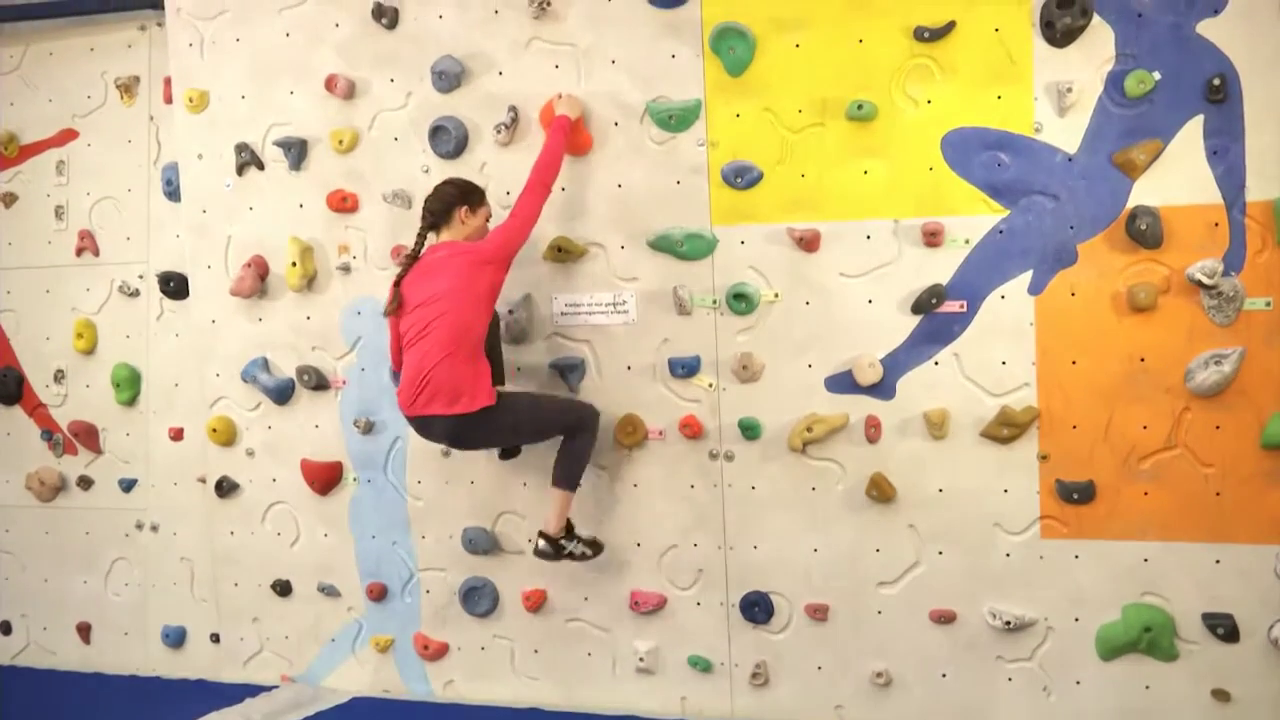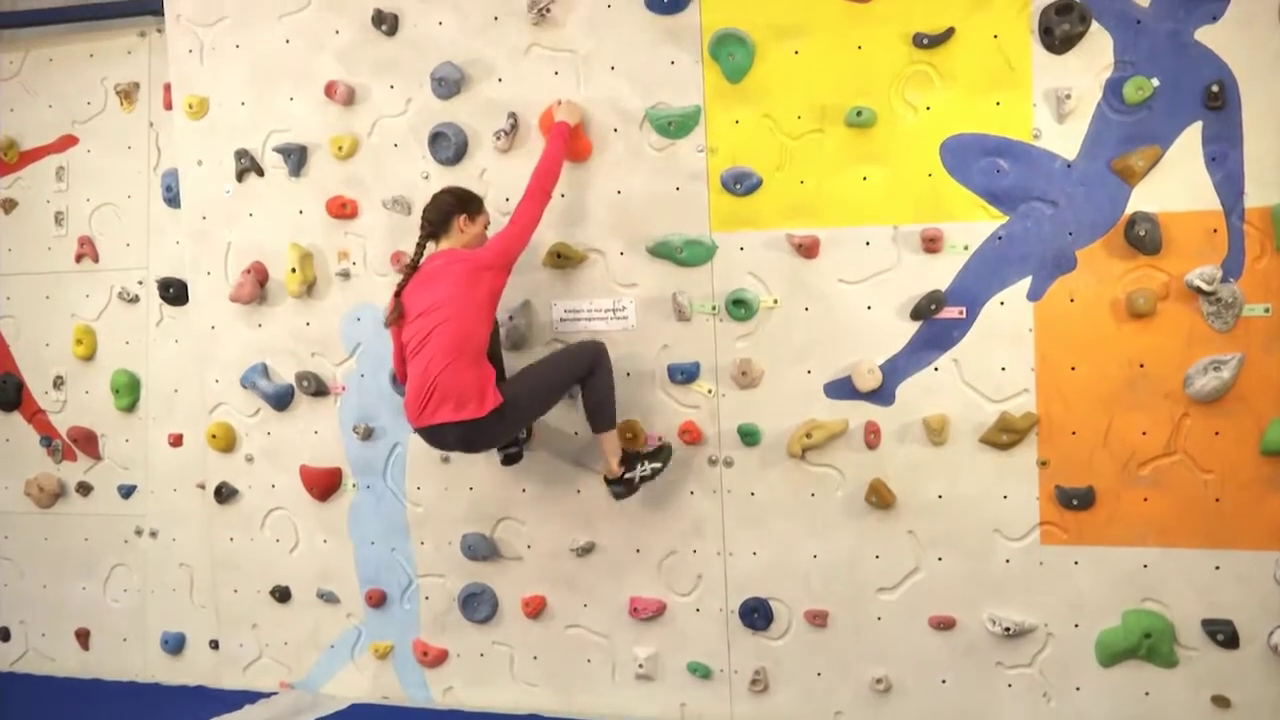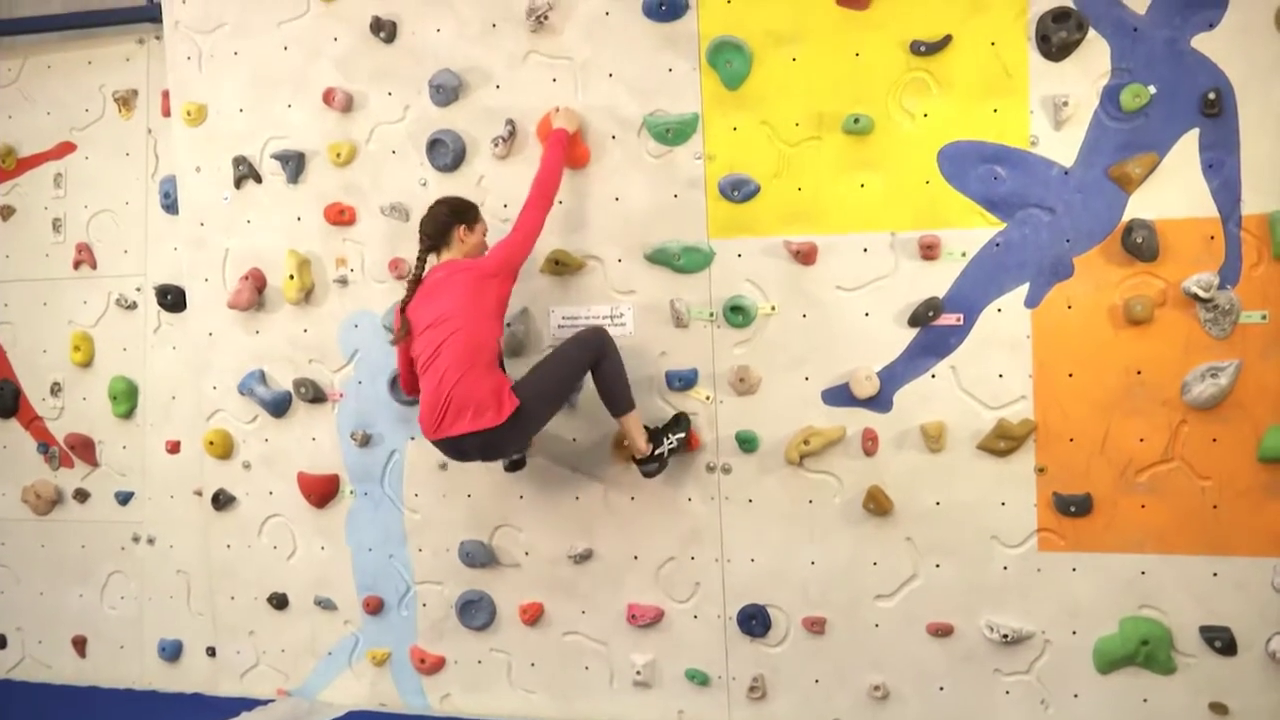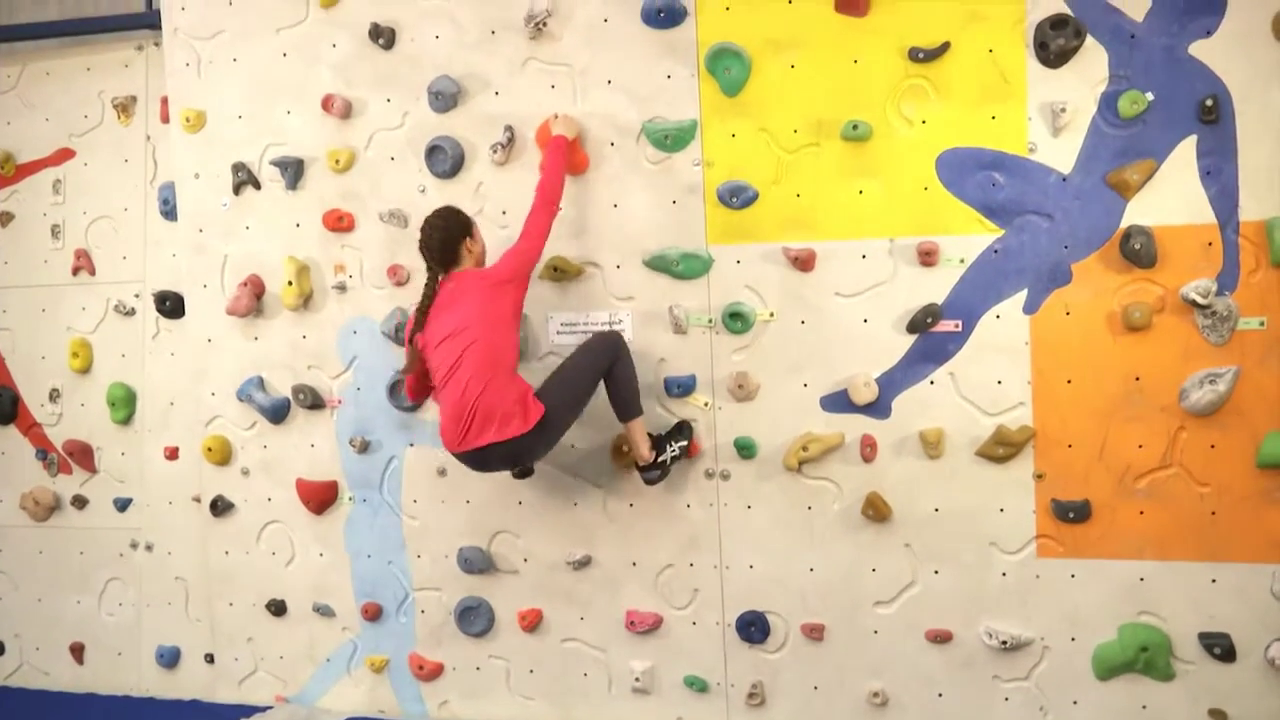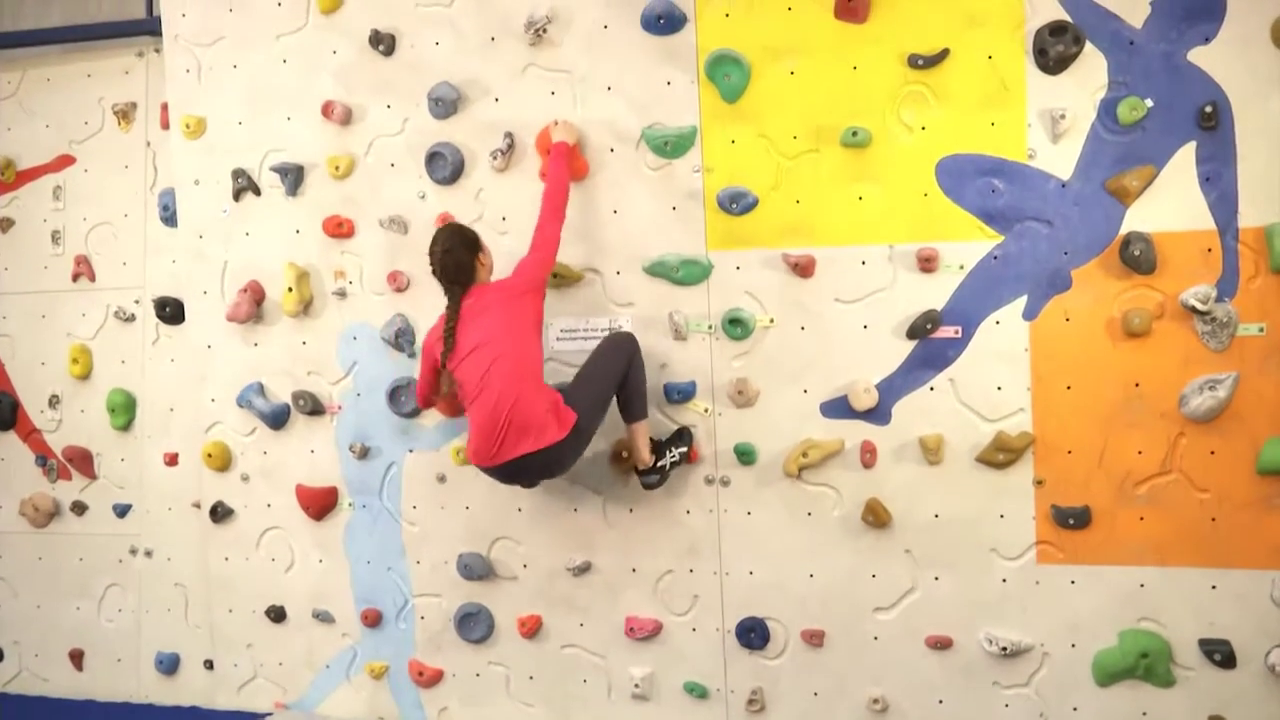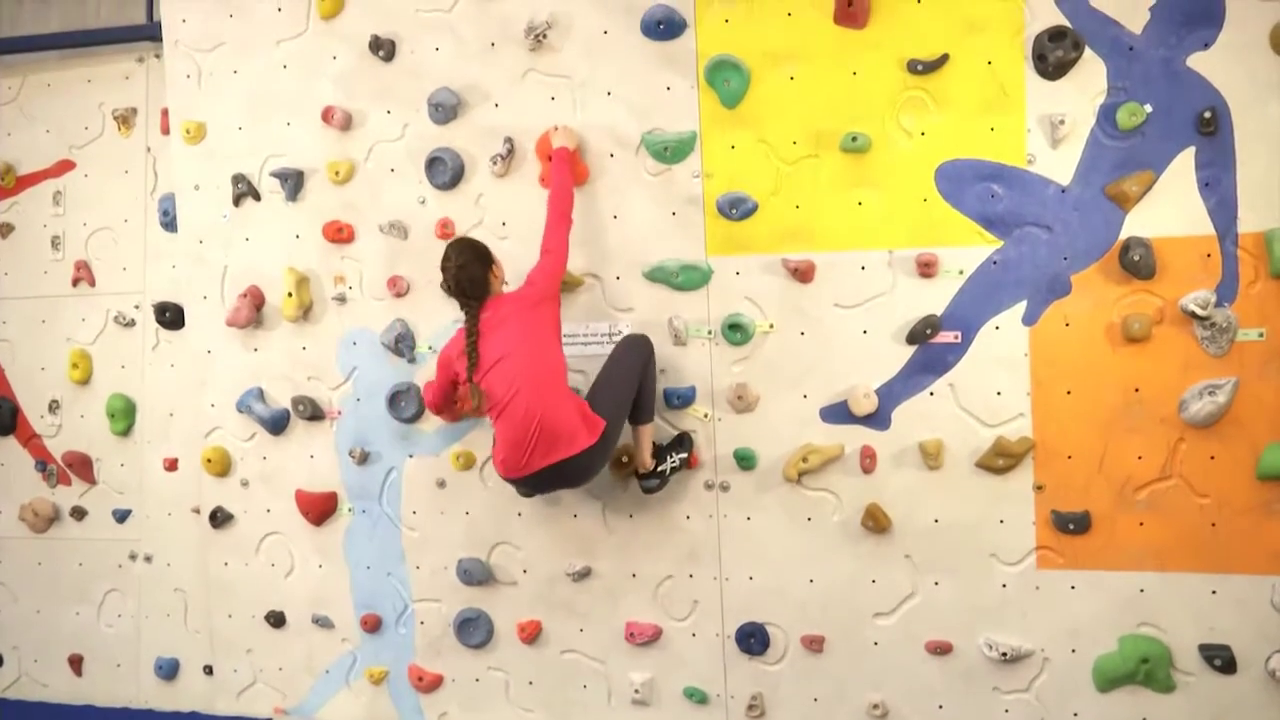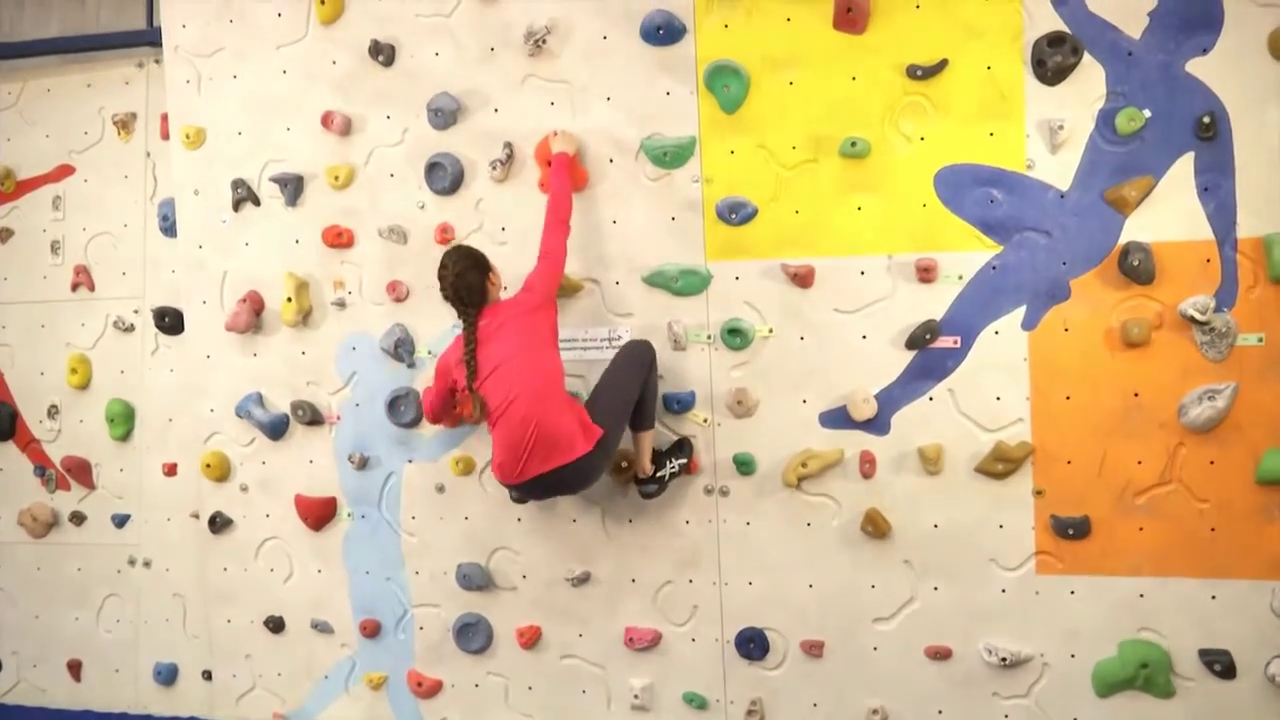
dt=0.2s
person 1, frame 1
left shoulder: (408, 277)
right shoulder: (486, 254)
right elbow: (534, 197)
right wrist: (564, 121)
left hip: (419, 419)
right hip: (462, 418)
right knee: (583, 419)
left ankle: (505, 433)
right ankle: (554, 532)
person 1, frame 2
left shoulder: (406, 288)
right shoulder: (485, 263)
left elbow: (401, 372)
right elbow: (535, 199)
right wrist: (562, 127)
left hip: (429, 431)
right hip: (474, 422)
right knee: (592, 354)
left ankle: (508, 439)
right ankle: (618, 469)
person 1, frame 3
left shoulder: (411, 302)
right shoulder: (489, 271)
left elbow: (408, 386)
right elbow: (538, 205)
right wrist: (560, 133)
left hip: (447, 442)
right hip: (494, 431)
right knee: (596, 340)
left ankle: (510, 451)
right ankle: (644, 449)
person 1, frame 4
left shoulder: (420, 320)
right shoulder: (499, 280)
left elbow: (416, 390)
right elbow: (543, 211)
right wrist: (560, 140)
left hip: (469, 455)
right hip: (522, 439)
right knee: (609, 344)
left ankle: (517, 458)
right ankle: (646, 455)
person 1, frame 5
left shoulder: (437, 338)
right shoulder: (518, 289)
left elbow: (426, 397)
right elbow: (552, 217)
right wrist: (560, 147)
left hip: (497, 468)
right hip: (556, 448)
right knee: (622, 344)
left ankle: (524, 467)
right ankle: (647, 460)
person 1, frame 6
left shoulder: (454, 351)
right shoulder: (534, 298)
left elbow: (437, 404)
right elbow: (558, 224)
left wrist: (432, 390)
right wrist: (561, 152)
left hip: (523, 476)
right hip: (583, 457)
right knee: (637, 345)
right ankle: (648, 464)
person 1, frame 7
left shoulder: (452, 359)
right shoulder: (530, 306)
left elbow: (433, 414)
right elbow: (556, 233)
left wrist: (459, 405)
right wrist: (562, 158)
left hip: (524, 481)
right hip: (579, 465)
right knee: (639, 352)
right ankle: (648, 470)
